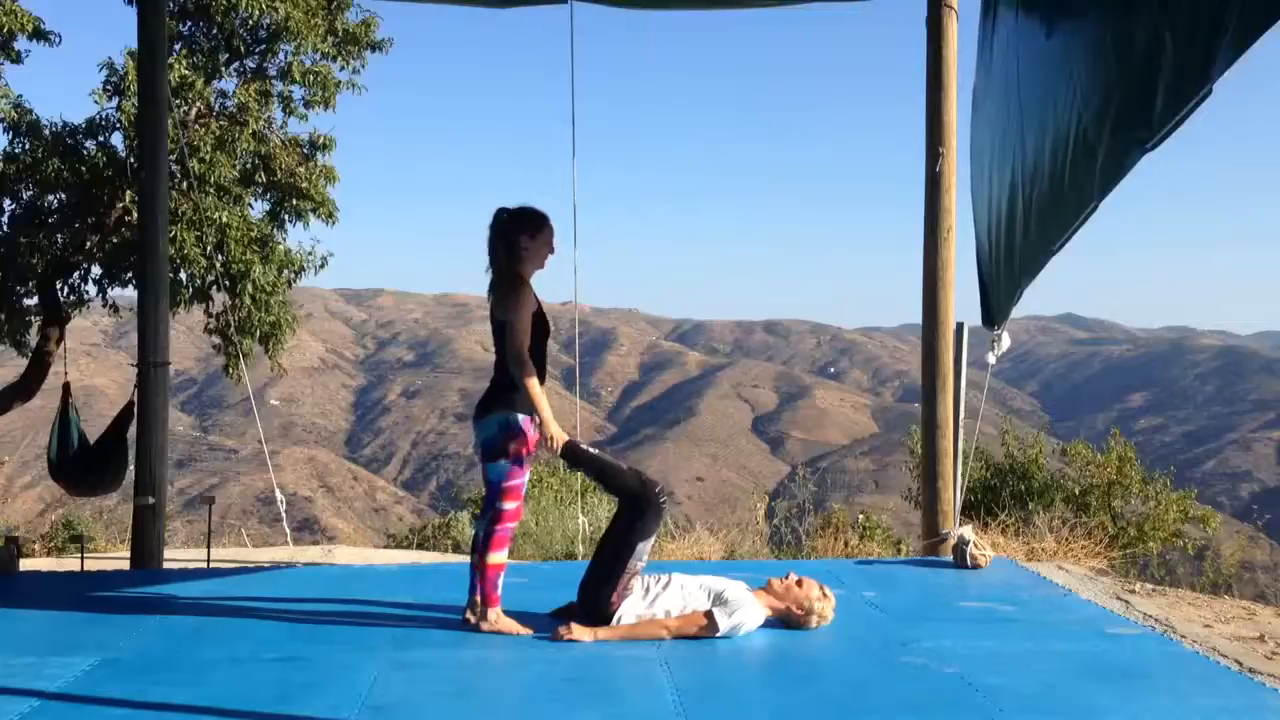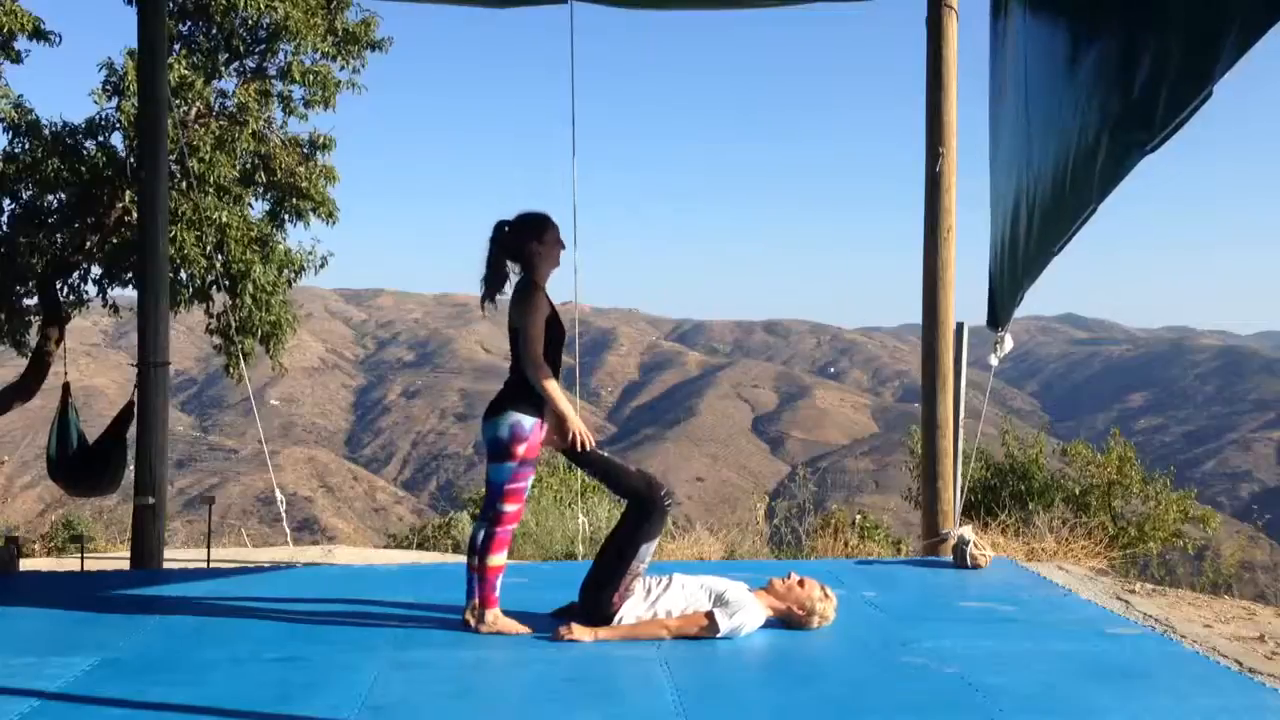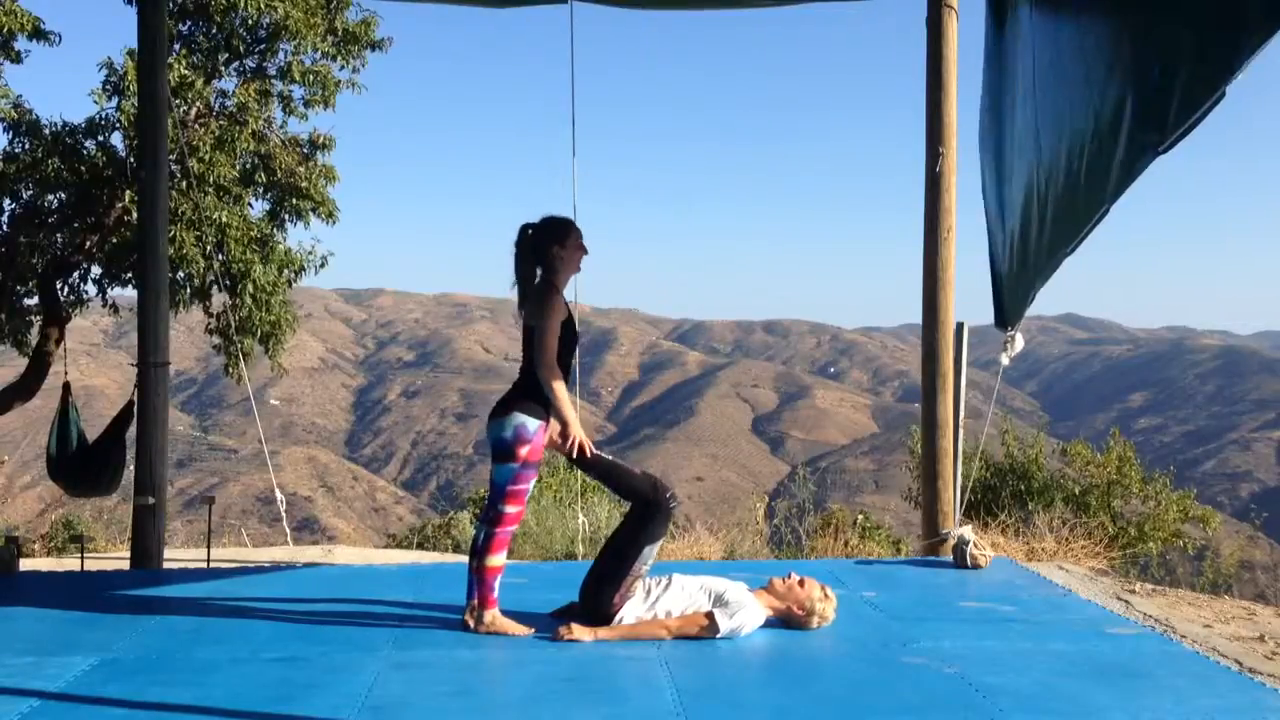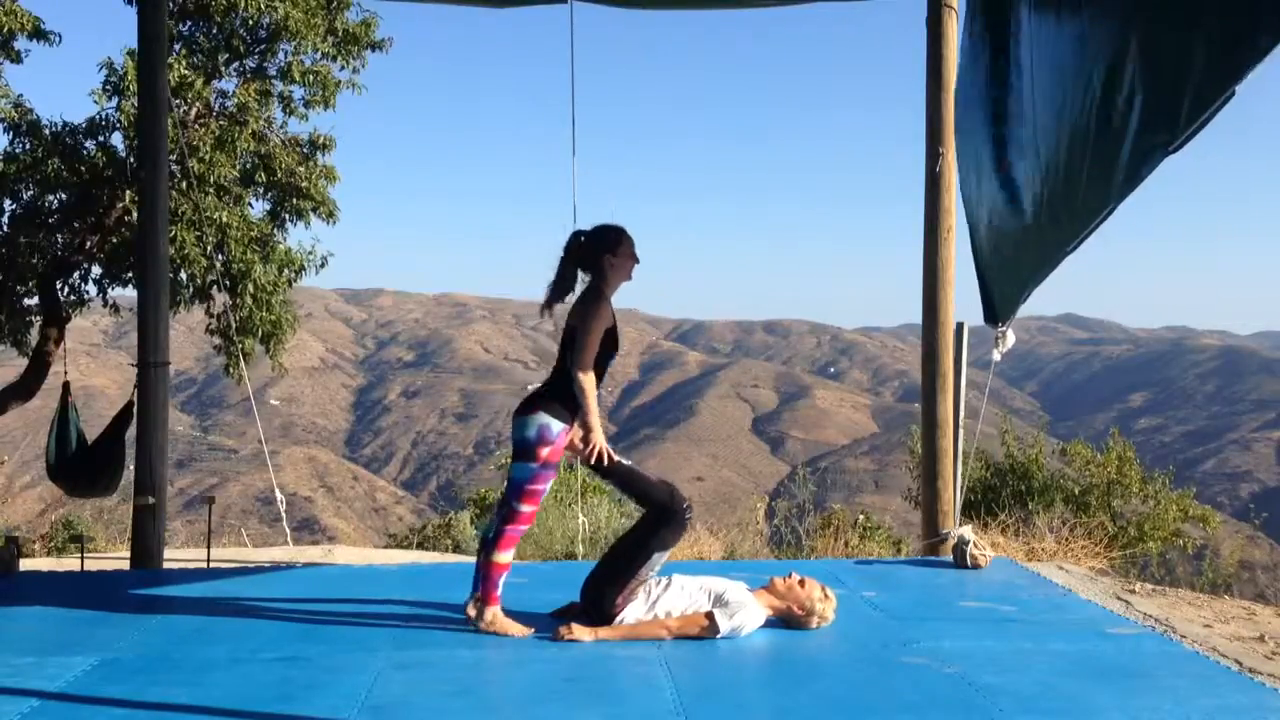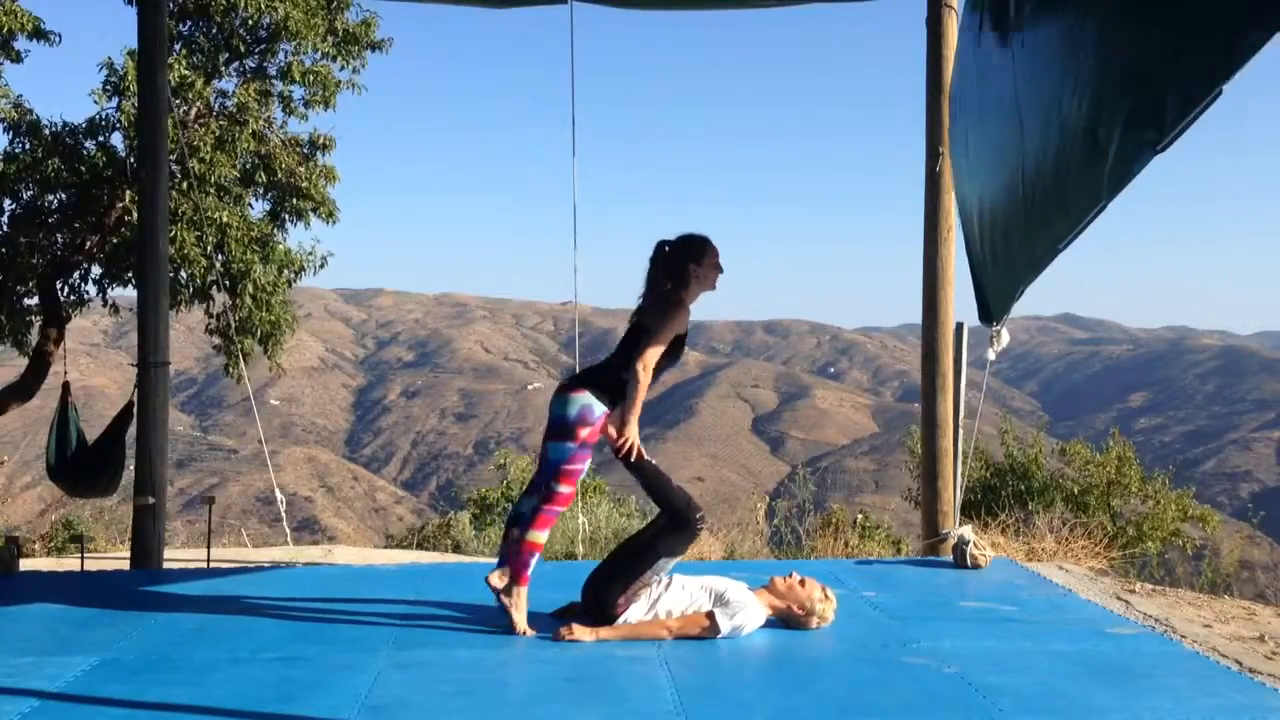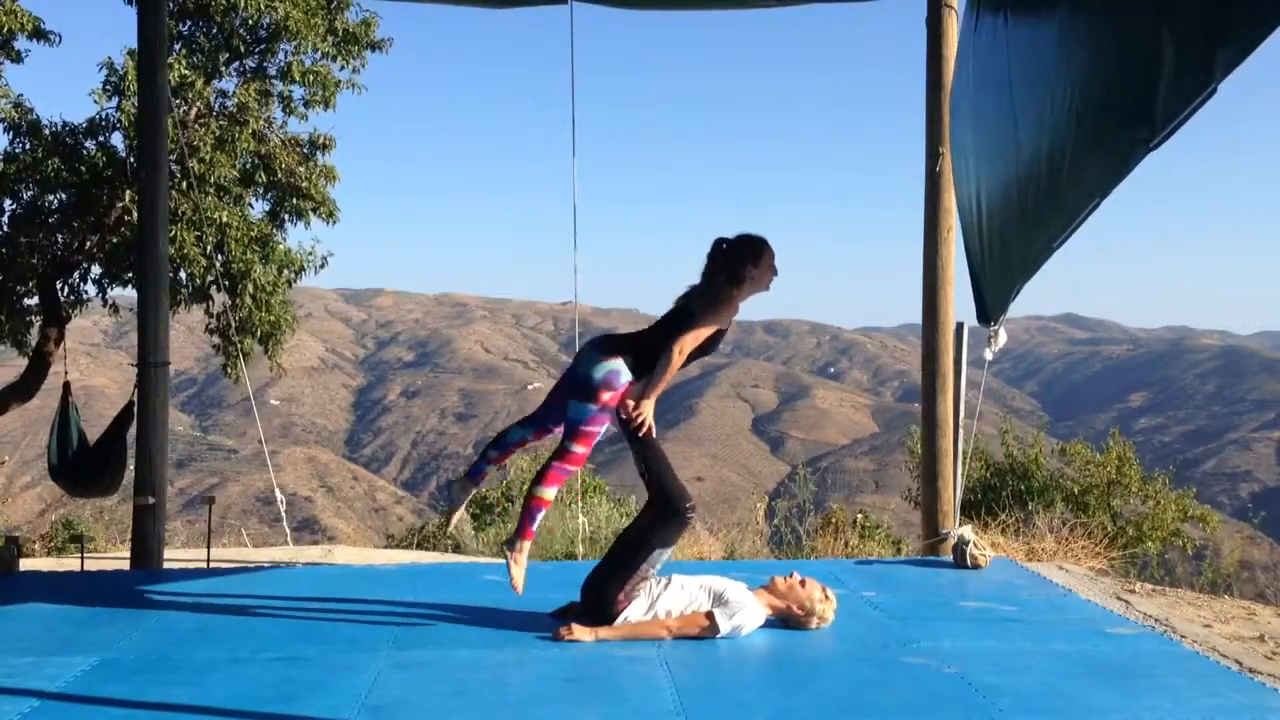
dt=0.4s
person 1, frame 1
left shoulder: (509, 286)
right shoulder: (519, 288)
right elbow: (520, 358)
left wrist: (543, 414)
right wrist: (545, 415)
left hip: (499, 411)
right hip: (508, 413)
left knee: (495, 511)
right knee: (505, 514)
left ankle: (478, 604)
right ankle: (490, 612)
person 1, frame 2
left shoulder: (529, 293)
right shoulder: (532, 294)
right elbow: (534, 364)
left wrist: (554, 415)
right wrist: (569, 414)
left hip: (512, 414)
right hip: (517, 418)
left knee: (493, 514)
right knee: (505, 516)
left ankle: (476, 605)
right ankle: (489, 613)
person 1, frame 3
left shoulder: (545, 295)
right shoulder: (551, 297)
right elbow: (547, 367)
left wrist: (554, 420)
right wrist: (571, 421)
left hip: (519, 415)
right hip: (522, 420)
left knee: (496, 515)
right knee: (506, 518)
left ankle: (476, 606)
right ankle: (488, 613)
person 1, frame 4
left shoulder: (592, 302)
right shoulder: (599, 305)
right elbow: (583, 370)
left wrist: (577, 424)
right wrist: (594, 427)
left hip: (544, 415)
right hip: (547, 420)
left knee: (510, 511)
right knee: (519, 515)
left ankle: (479, 600)
right ankle: (489, 610)
person 1, frame 5
left shoulder: (663, 302)
right shoulder: (678, 310)
right elbow: (642, 366)
left wrist: (618, 414)
right wrist: (630, 422)
left hip: (580, 395)
right hip: (587, 403)
left knee: (542, 487)
right knee: (556, 497)
left ankle: (504, 572)
right ankle: (517, 589)
person 1, frame 6
left shoulder: (711, 293)
right shoulder: (727, 306)
right elbow: (677, 349)
left wrist: (639, 388)
right wrist: (649, 399)
left hip: (603, 356)
right hip: (611, 371)
left knee: (537, 424)
right knee: (568, 458)
left ankle: (465, 484)
right ankle: (520, 544)
person 2, frame 1
left shoulder: (745, 614)
right shoulder: (744, 596)
left elbow: (670, 627)
left wrist: (595, 633)
left hip: (612, 609)
right hip: (614, 602)
left knee: (648, 495)
left ankle: (563, 444)
person 2, frame 2
left shoulder: (745, 616)
right shoulder: (745, 597)
left elbow: (670, 628)
left wrist: (595, 633)
left hip: (613, 607)
right hip: (623, 598)
left knee: (653, 497)
person 2, frame 3
left shoulder: (746, 615)
right shoulder: (745, 597)
left elbow: (670, 628)
left wrist: (595, 633)
left hip: (613, 608)
right hip: (615, 602)
left knee: (658, 499)
person 2, frame 4
left shoulder: (746, 616)
right shoulder: (744, 596)
left elbow: (670, 628)
left wrist: (596, 633)
left hip: (615, 606)
right hip: (615, 601)
left knee: (674, 509)
person 2, frame 5
left shoulder: (746, 616)
right shoulder: (744, 597)
left elbow: (671, 628)
left wrist: (596, 633)
left hip: (615, 606)
right hip: (614, 599)
left knee: (687, 520)
person 2, frame 6
left shoulder: (745, 615)
right shoulder: (744, 598)
left elbow: (670, 627)
left wrist: (595, 633)
left hip: (614, 606)
right hip: (616, 601)
left knee: (677, 508)
